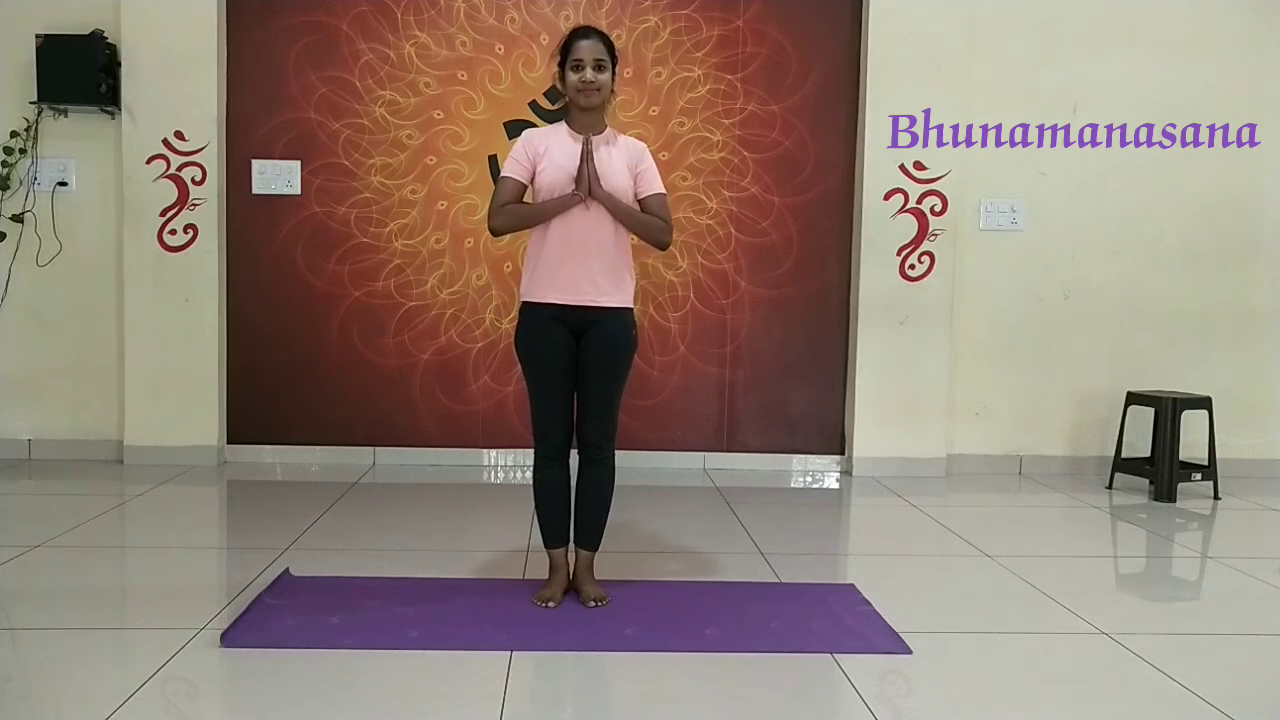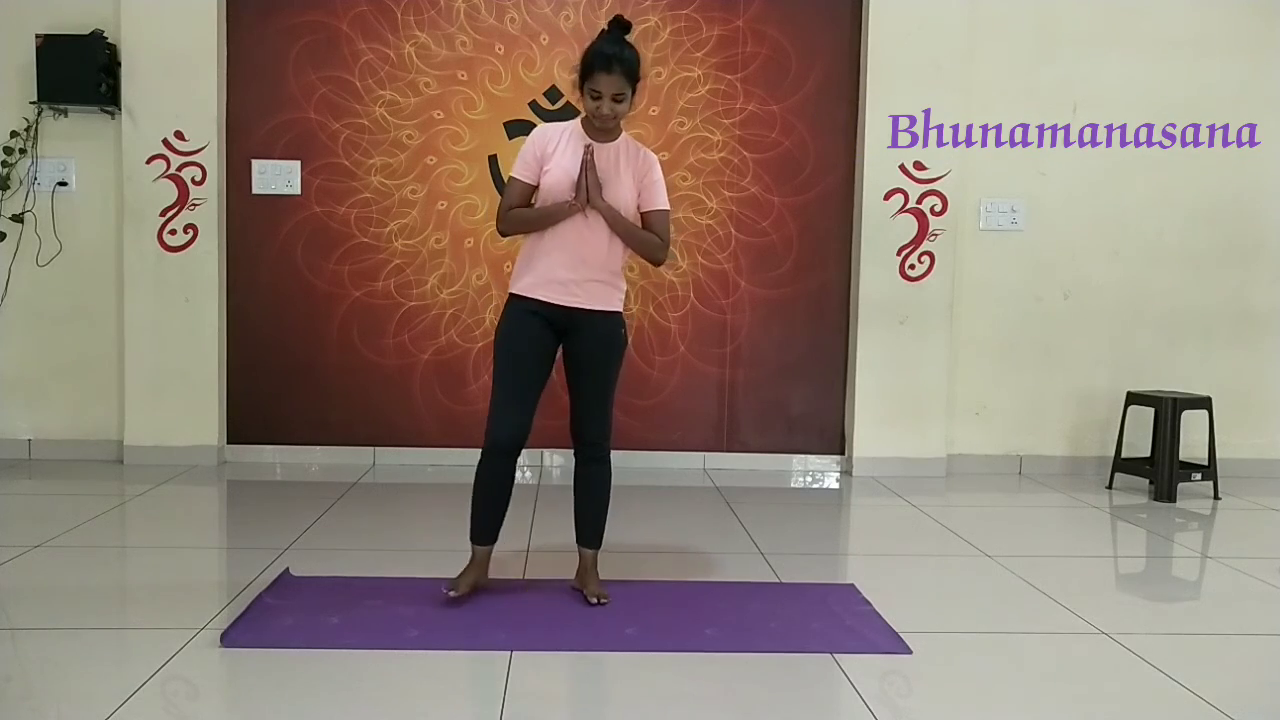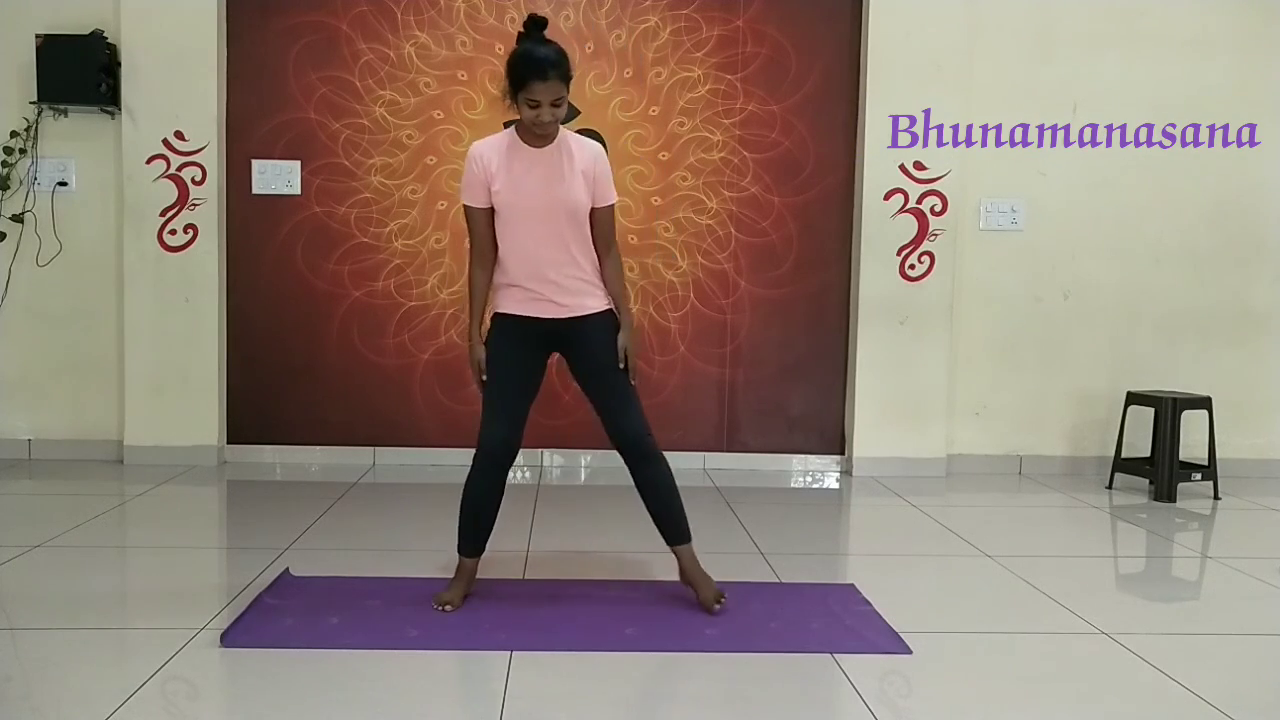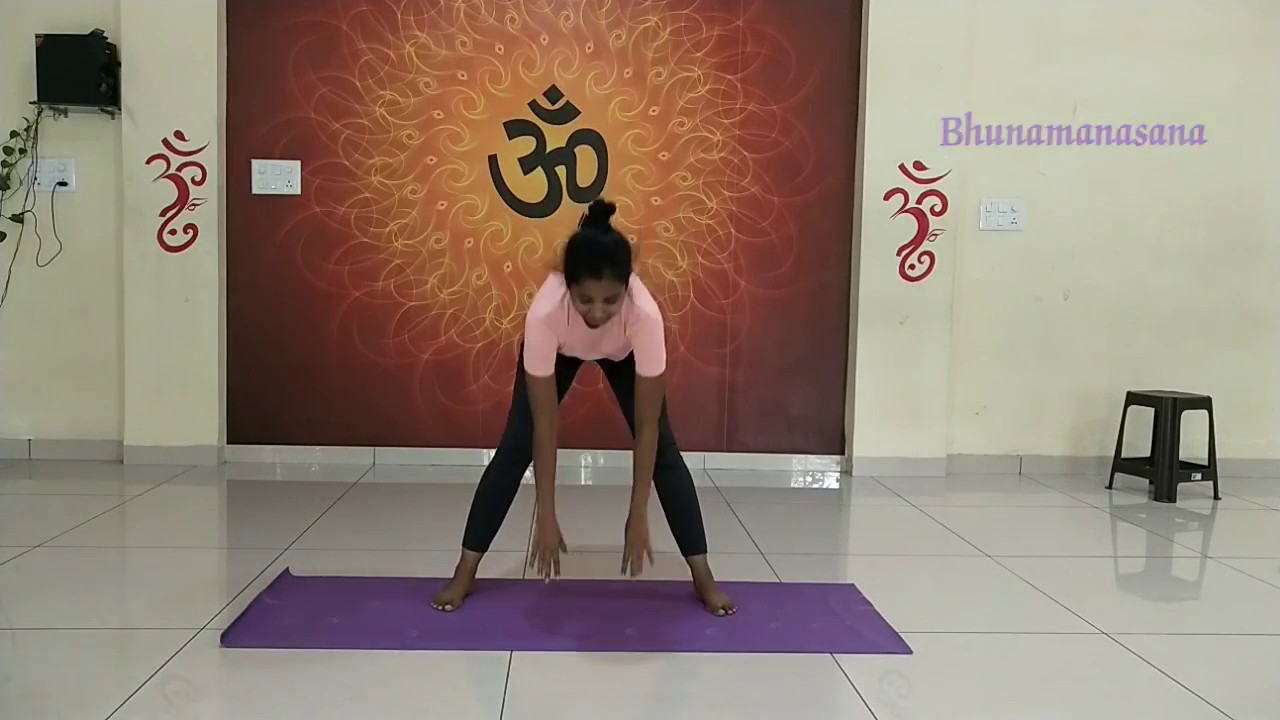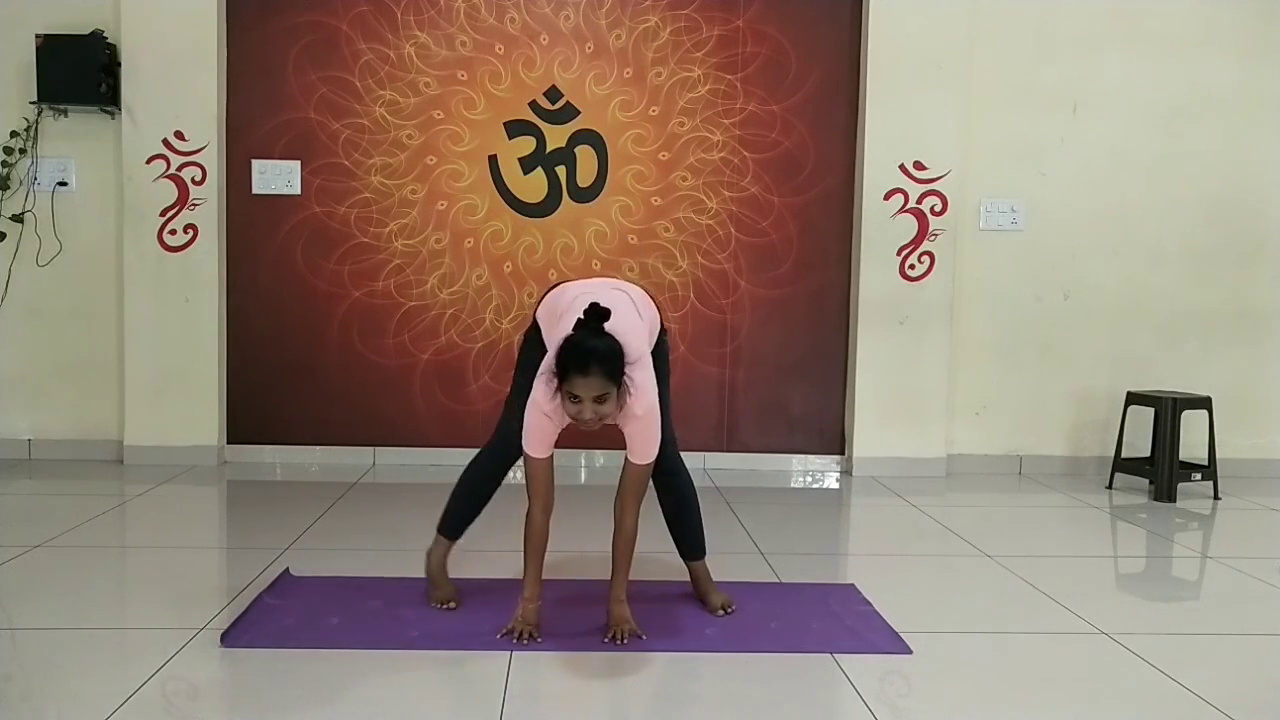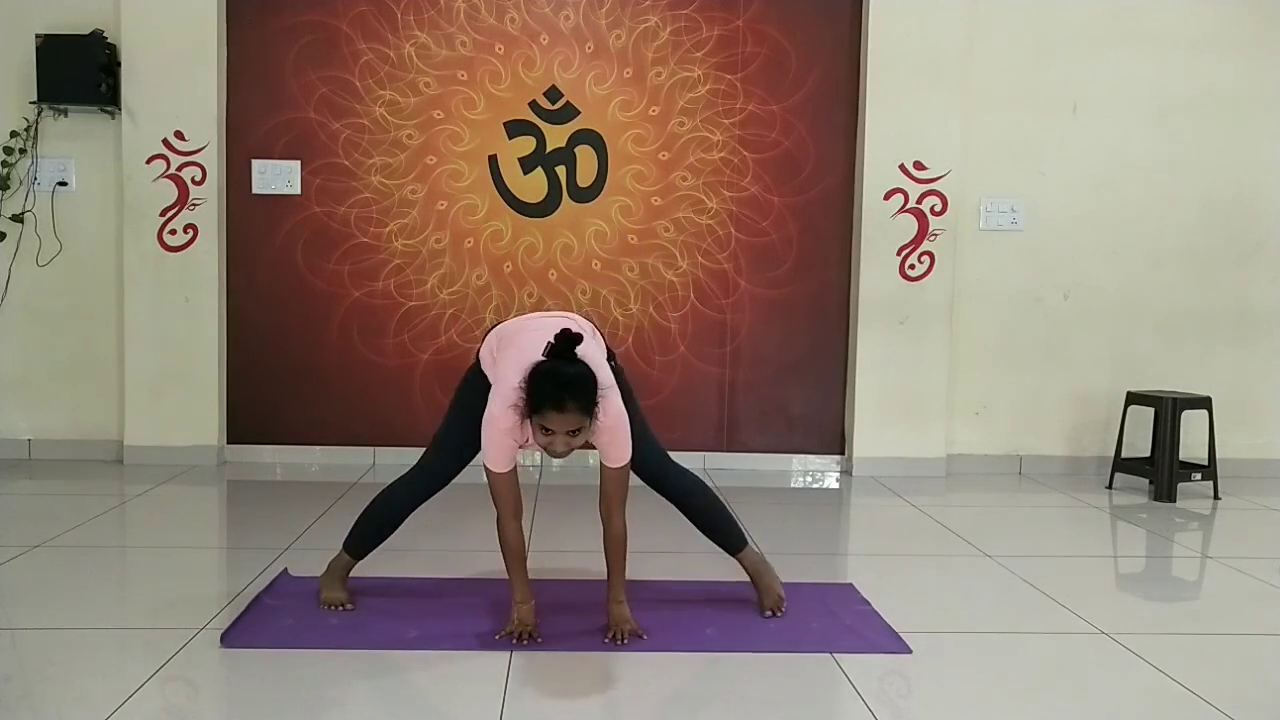
dt=0.7s
person 1, frame 1
left shoulder: (633, 152)
right shoulder: (534, 143)
left elbow: (663, 233)
right elbow: (498, 219)
left wrist: (602, 194)
right wrist: (571, 195)
left hip: (609, 314)
right hip: (545, 311)
left knee: (597, 441)
right knee: (551, 441)
left ankle: (585, 565)
right ankle: (556, 566)
person 1, frame 2
left shoulder: (643, 162)
right shoulder: (545, 140)
left elbow: (659, 250)
right elbow: (506, 220)
left wrist: (603, 206)
right wrist: (571, 204)
left hip: (599, 317)
right hip: (531, 307)
left knee: (592, 441)
right knee: (504, 435)
left ankle: (588, 566)
right ankle: (480, 559)
person 1, frame 3
left shoulder: (589, 157)
right shoulder: (485, 158)
left elbow: (606, 247)
right elbow: (482, 254)
left wrist: (625, 322)
right wrist: (475, 333)
left hip: (589, 318)
right hip: (515, 322)
left knee: (635, 439)
right knee: (494, 448)
left ankle: (689, 563)
right ankle: (466, 572)
person 1, frame 4
left shoulder: (644, 314)
right shoulder: (545, 313)
left elbow: (647, 426)
right elbow: (544, 424)
left wrist: (637, 515)
right wrist: (546, 516)
left hip: (623, 354)
right hip: (561, 354)
left knee: (663, 451)
right knee: (517, 445)
left ankle: (702, 576)
right ankle: (466, 571)
person 1, frame 5
left shoulder: (639, 397)
right shoulder: (546, 395)
left elbow: (628, 507)
right elbow: (539, 505)
left wrist: (618, 600)
right wrist: (529, 599)
left hip: (639, 317)
right hip: (555, 315)
left knee: (666, 460)
right knee: (504, 446)
left ankle: (701, 576)
right ankle: (439, 552)
person 1, frame 6
left shoulder: (609, 408)
right shoulder: (504, 411)
left elbow: (612, 514)
right elbow: (508, 517)
left wrist: (617, 600)
right wrist: (522, 602)
right hip: (499, 355)
left knee: (660, 470)
right knee: (429, 474)
left ankle: (756, 567)
right ankle: (339, 567)
